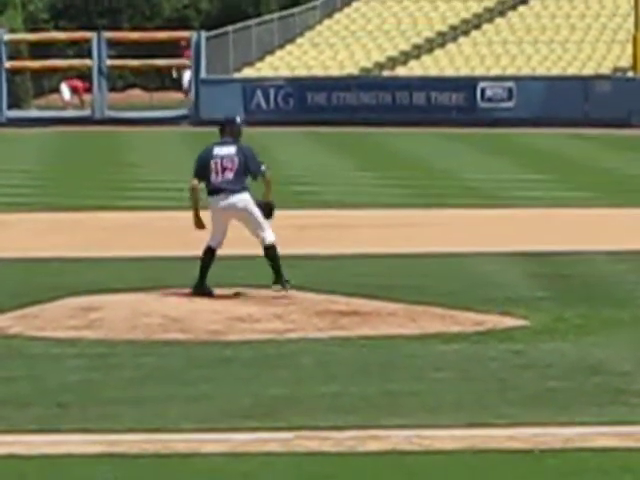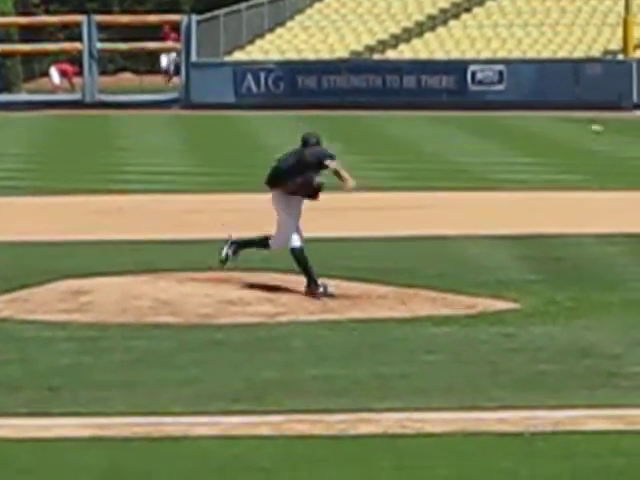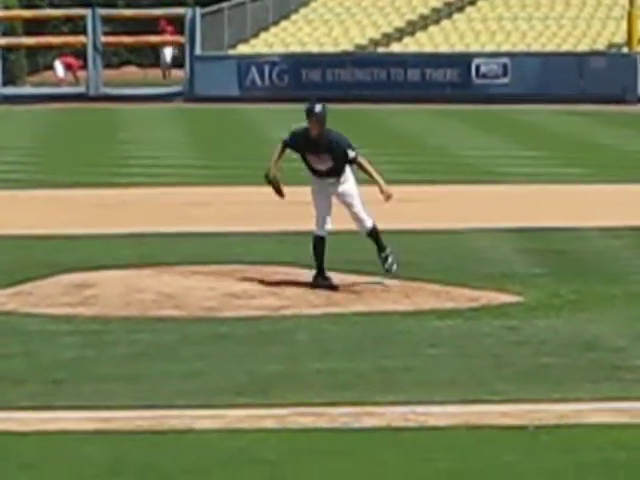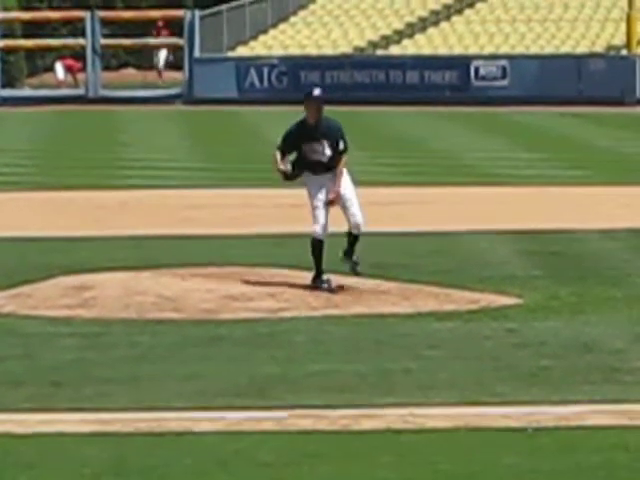
dt=0.5s
person 1, frame 1
left shoulder: (207, 152)
right shoulder: (243, 150)
left elbow: (194, 185)
right elbow: (264, 176)
left wrist: (196, 215)
right wrist: (267, 198)
left hip: (216, 202)
right hip: (240, 199)
left knee: (215, 242)
right knee: (266, 235)
left ankle: (200, 284)
right ankle: (279, 278)
person 1, frame 2
left shoulder: (319, 154)
right shoulder: (285, 165)
right elbow: (269, 183)
left wrist: (346, 179)
right wrist: (290, 188)
left hip: (296, 196)
right hip: (284, 197)
left knee: (278, 241)
right knee: (293, 239)
left ankle: (236, 245)
right ankle: (312, 284)
person 1, frame 3
left shoulder: (335, 139)
right shoulder: (299, 136)
left elbow: (358, 159)
right elbow: (284, 144)
left wrist: (380, 183)
right wrist: (273, 164)
left hip: (342, 179)
right hip: (319, 181)
left knee: (362, 219)
right knee: (321, 225)
left ankle: (383, 251)
right ankle: (320, 274)
person 1, frame 4
left shoulder: (333, 127)
right shoulder: (295, 131)
left elbow: (342, 158)
right elbow: (280, 151)
left wrist: (336, 189)
right wrist: (280, 165)
left hip: (338, 176)
right hip: (314, 179)
left knee: (356, 220)
right knee: (319, 227)
left ankle: (349, 253)
right ankle: (318, 276)
